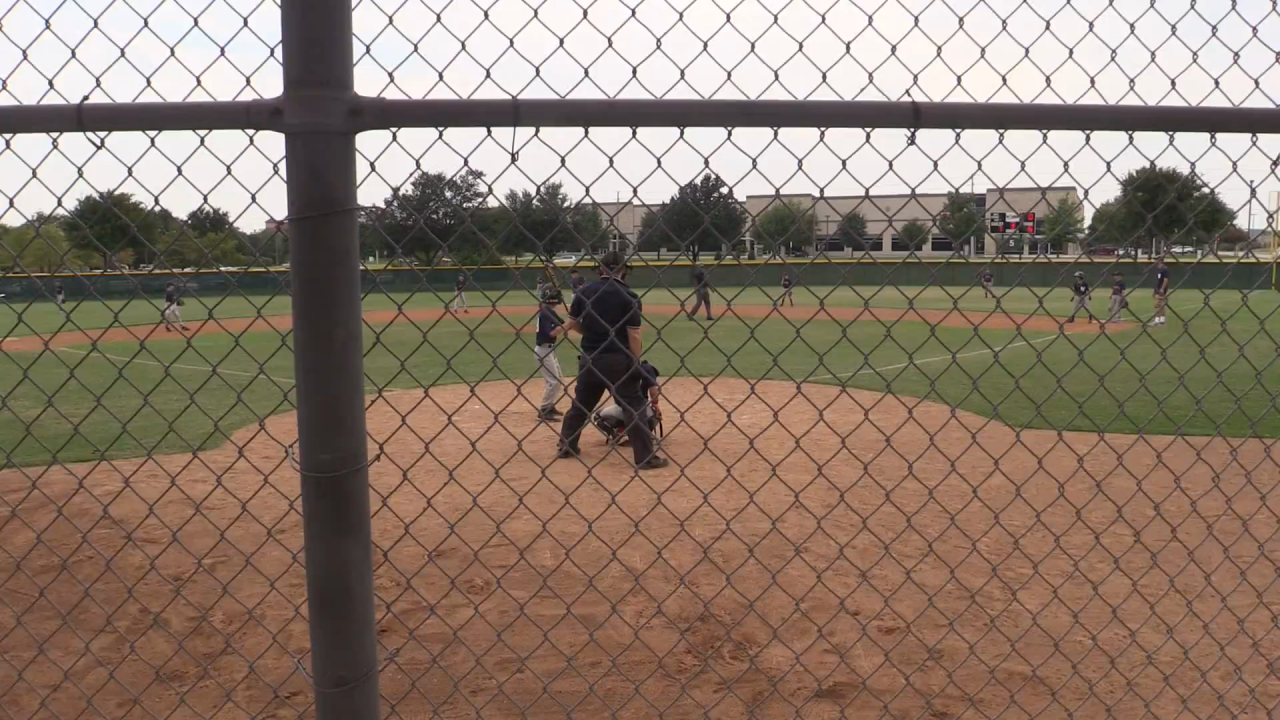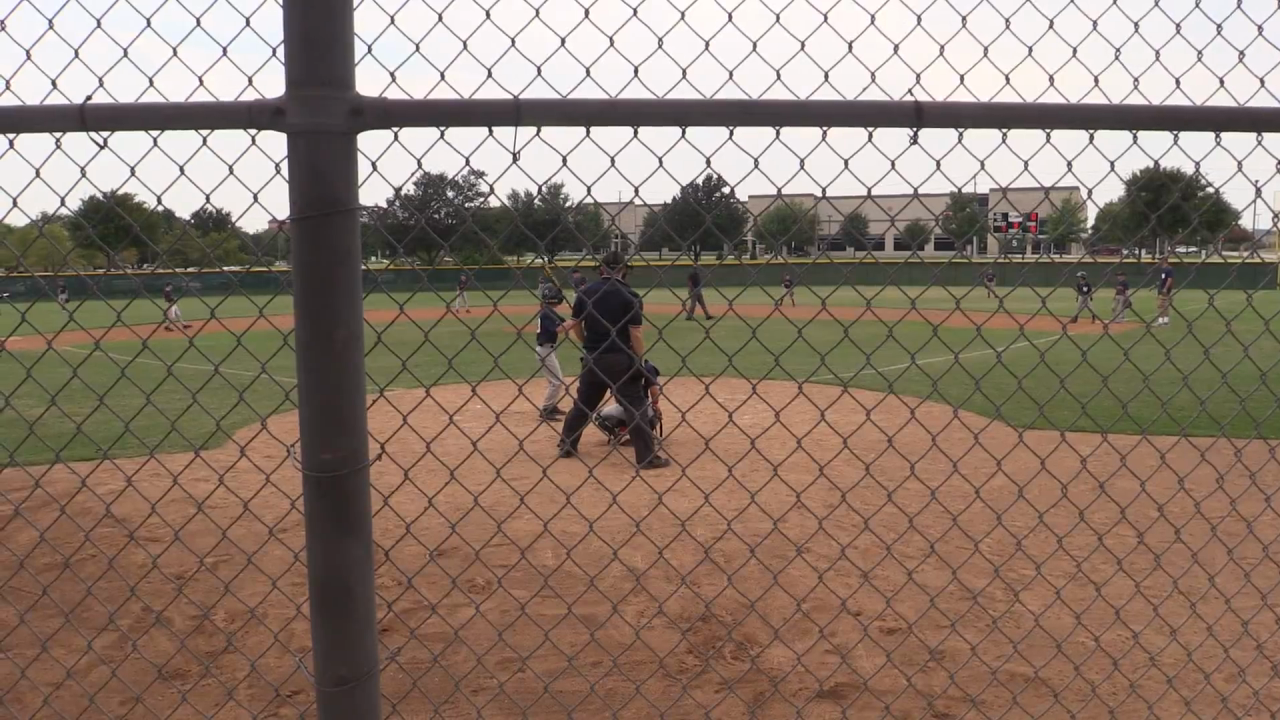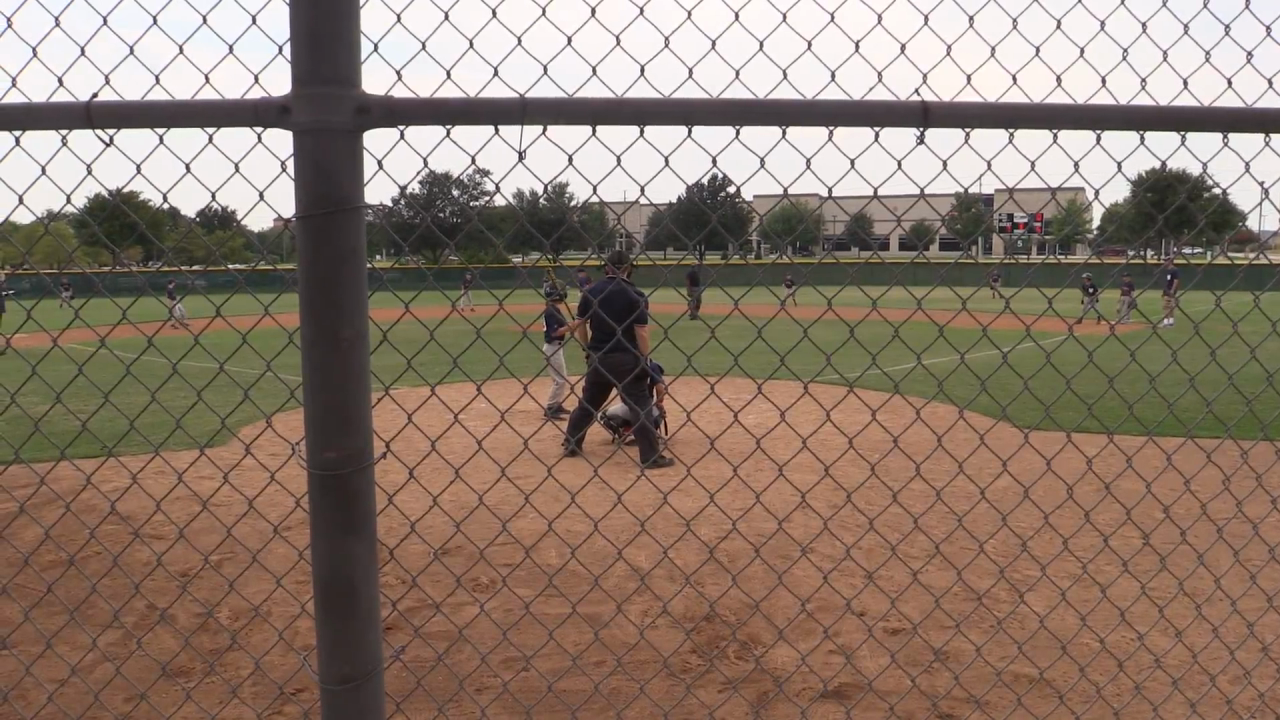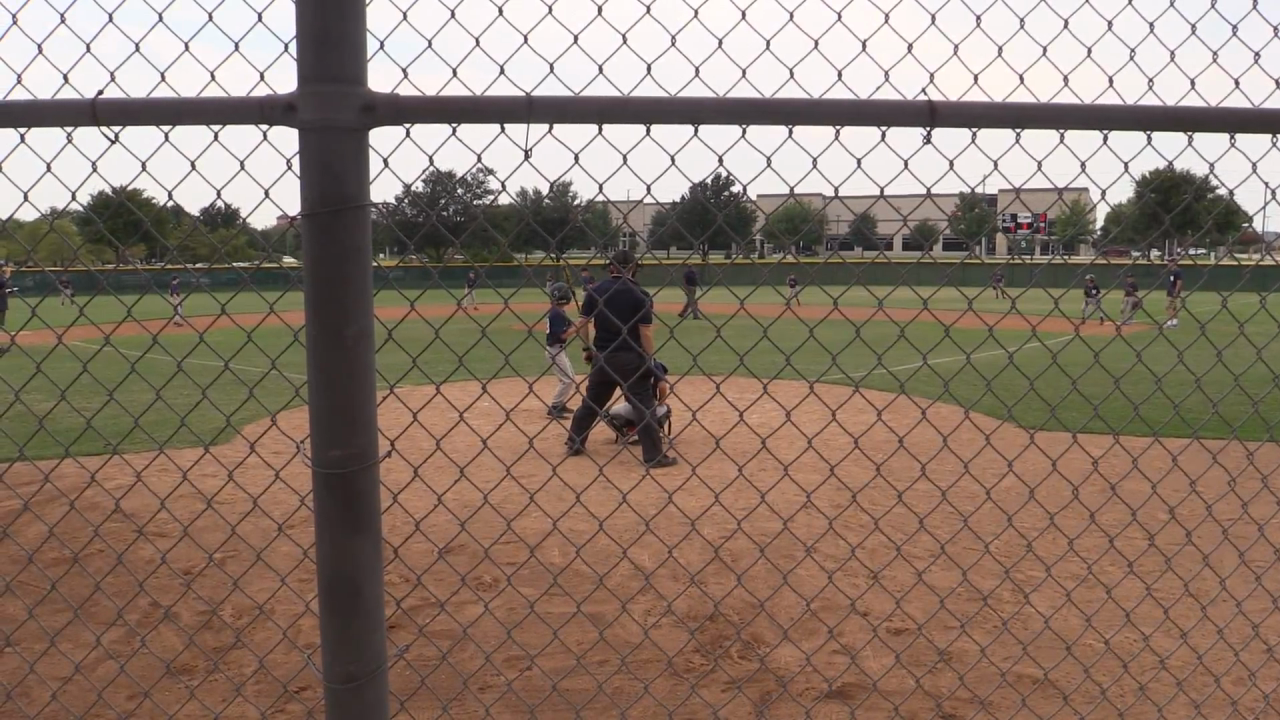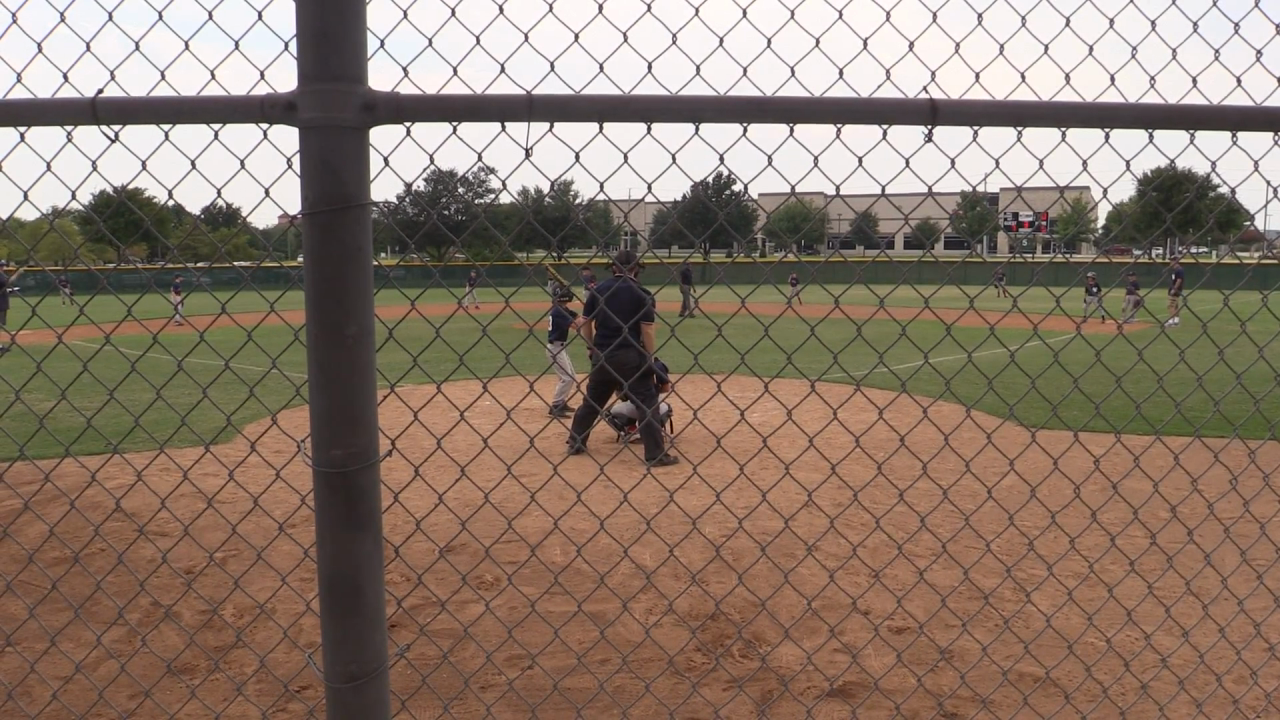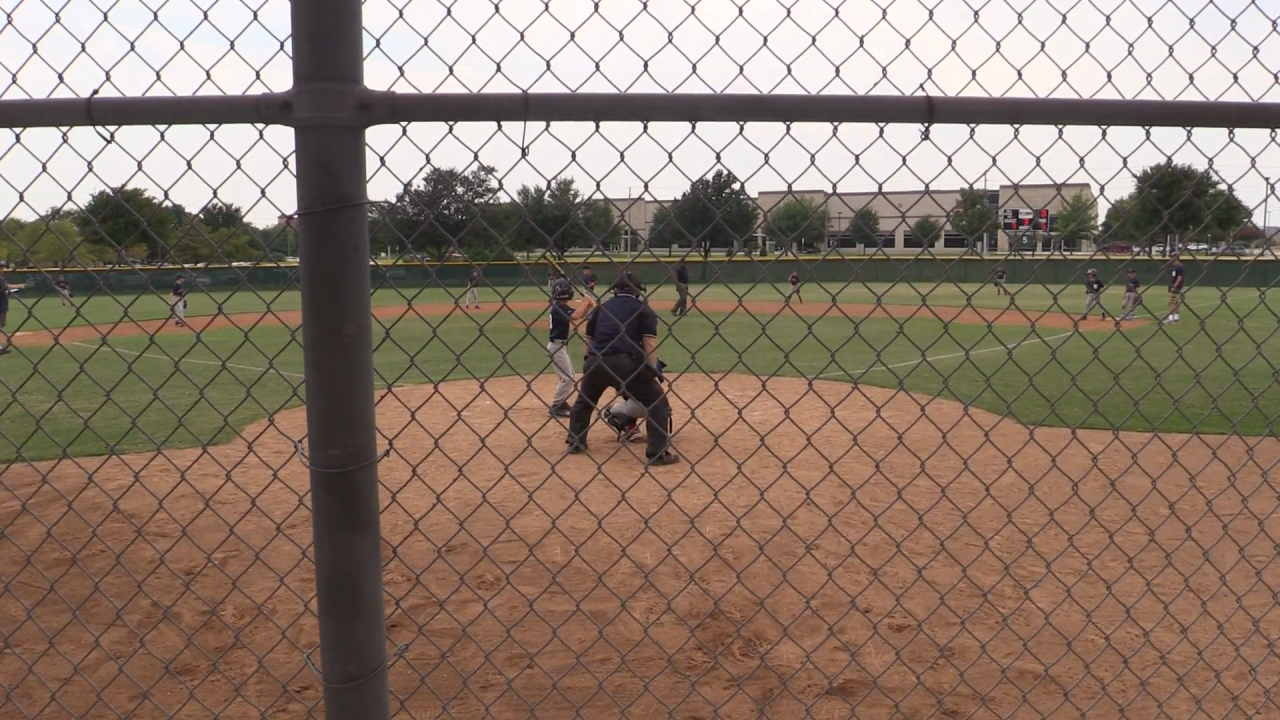
dt=0.3s
person 1, frame 1
left shoulder: (585, 291)
right shoulder: (629, 297)
left elbow: (572, 324)
right elbow: (634, 335)
right wrist: (636, 364)
left hip: (589, 358)
right hip: (618, 359)
left knee: (580, 404)
right knee: (633, 408)
left ankle: (565, 447)
right ankle: (645, 457)
person 1, frame 2
left shoulder: (586, 292)
right shoulder: (630, 296)
left elbow: (574, 325)
right elbow: (635, 334)
right wrist: (639, 363)
left hip: (592, 359)
right hip: (620, 360)
left knee: (582, 404)
right knee: (634, 408)
left ankle: (566, 446)
right ankle: (647, 457)
person 1, frame 3
left shoulder: (592, 291)
right shoulder: (635, 295)
left elbow: (579, 324)
right elbow: (641, 333)
left wrist: (588, 349)
right wrist: (644, 362)
left hip: (598, 358)
right hip: (626, 358)
left knee: (588, 403)
right knee: (640, 407)
left ankle: (571, 445)
right ankle: (651, 456)
person 1, frame 4
left shoulder: (596, 291)
right shoulder: (640, 295)
left elbow: (582, 323)
right elbow: (645, 332)
left wrist: (588, 348)
right wrist: (649, 361)
left hip: (603, 357)
right hip: (630, 358)
left knee: (591, 402)
right knee: (644, 407)
left ankle: (573, 444)
right ankle: (654, 456)
person 1, frame 5
left shoulder: (599, 290)
right shoulder: (642, 294)
left elbow: (585, 323)
right elbow: (647, 330)
left wrist: (593, 348)
right wrist: (649, 361)
left hip: (602, 356)
right hip: (630, 356)
left knee: (592, 401)
right knee: (648, 404)
left ankle: (575, 443)
right ankle: (656, 454)
person 1, frame 6
left shoulder: (602, 307)
right shoulder: (643, 309)
left elbow: (588, 338)
right elbow: (649, 342)
right wrist: (653, 372)
left hip: (596, 362)
right hip: (624, 362)
left knee: (584, 399)
right knee: (657, 402)
left ankle: (575, 442)
right ankle: (658, 453)
